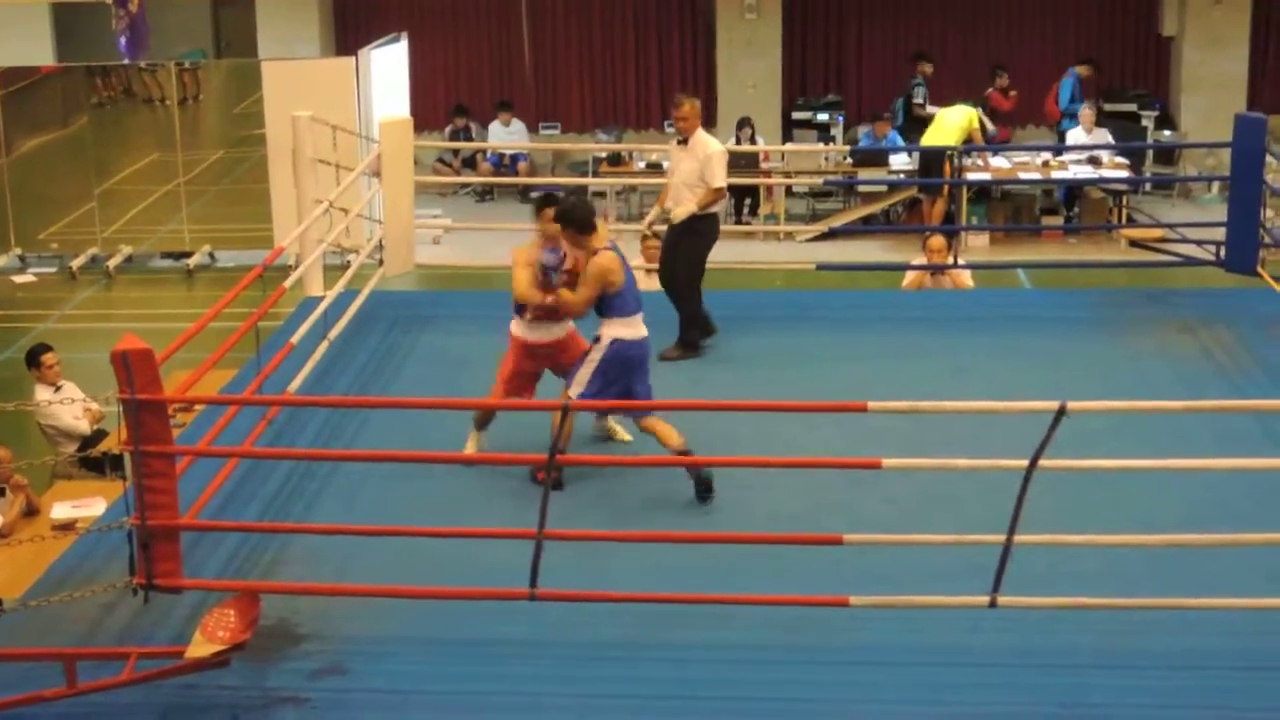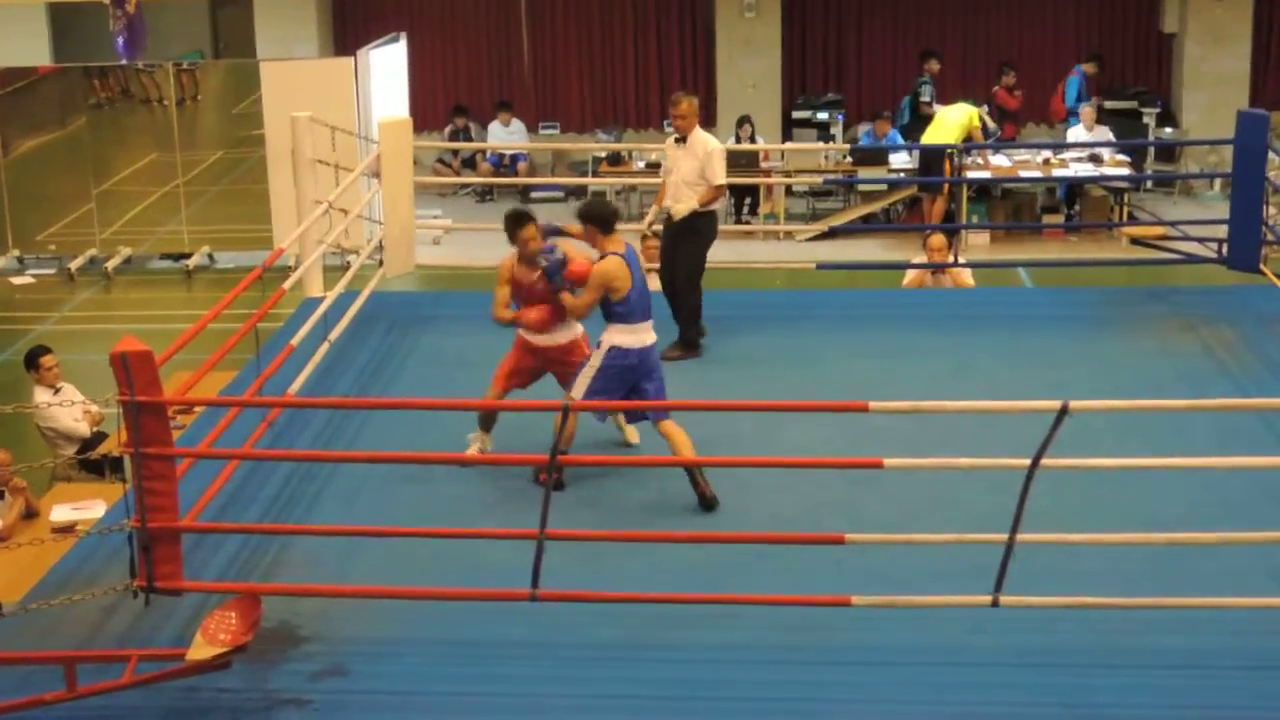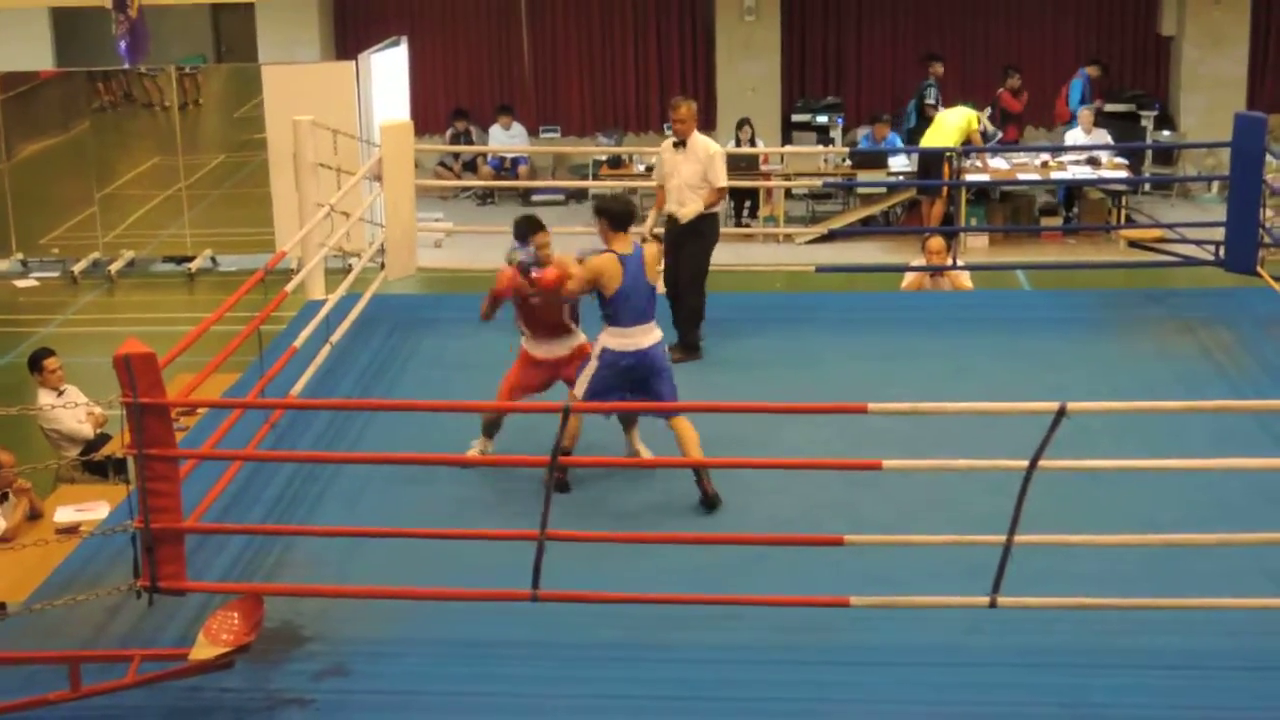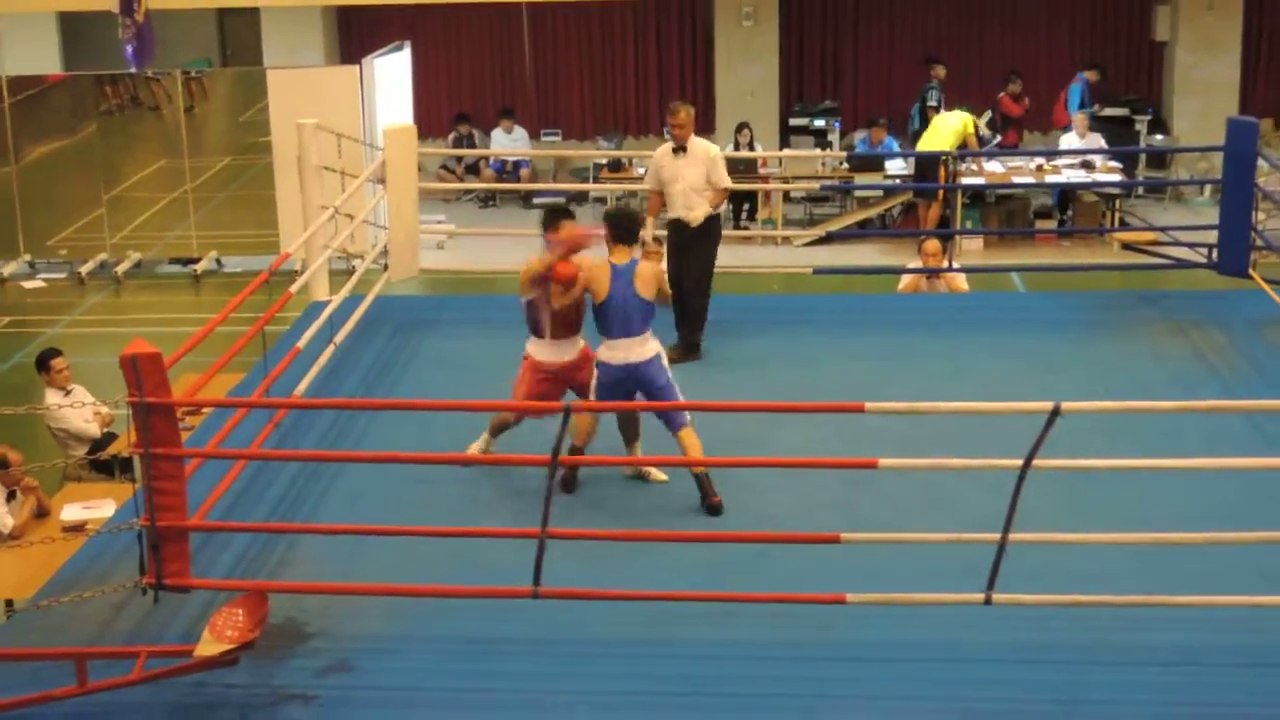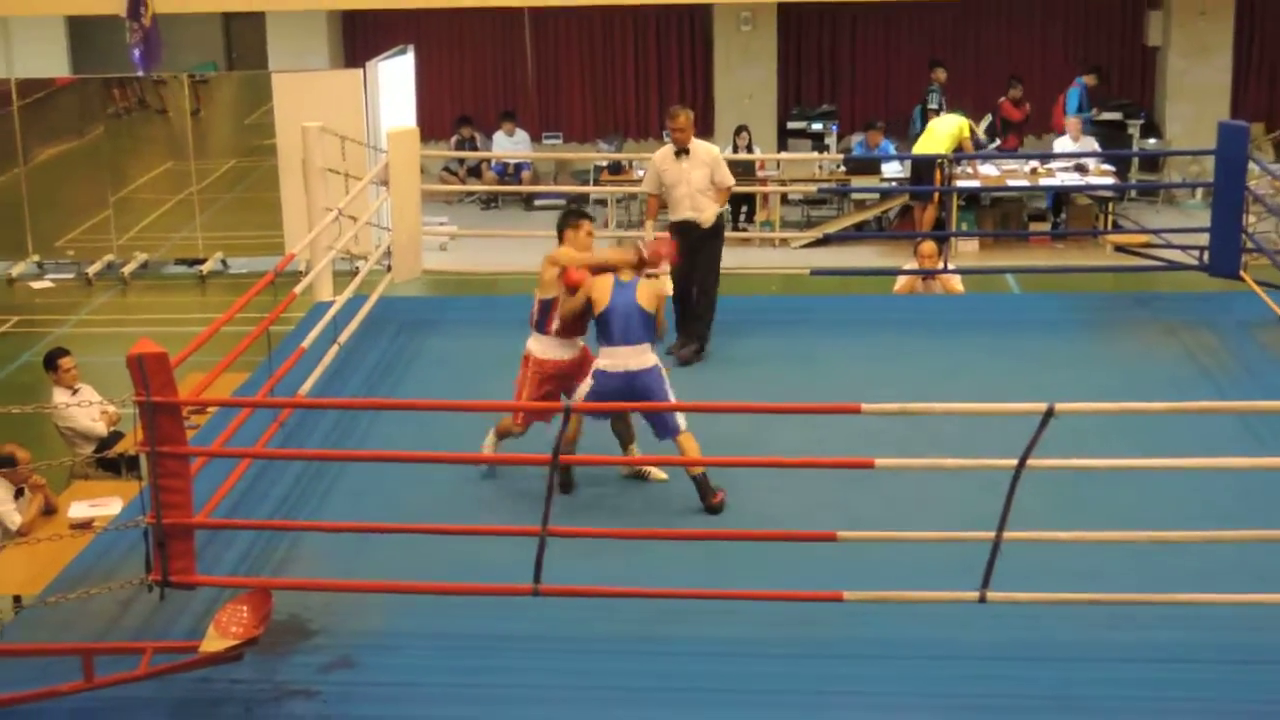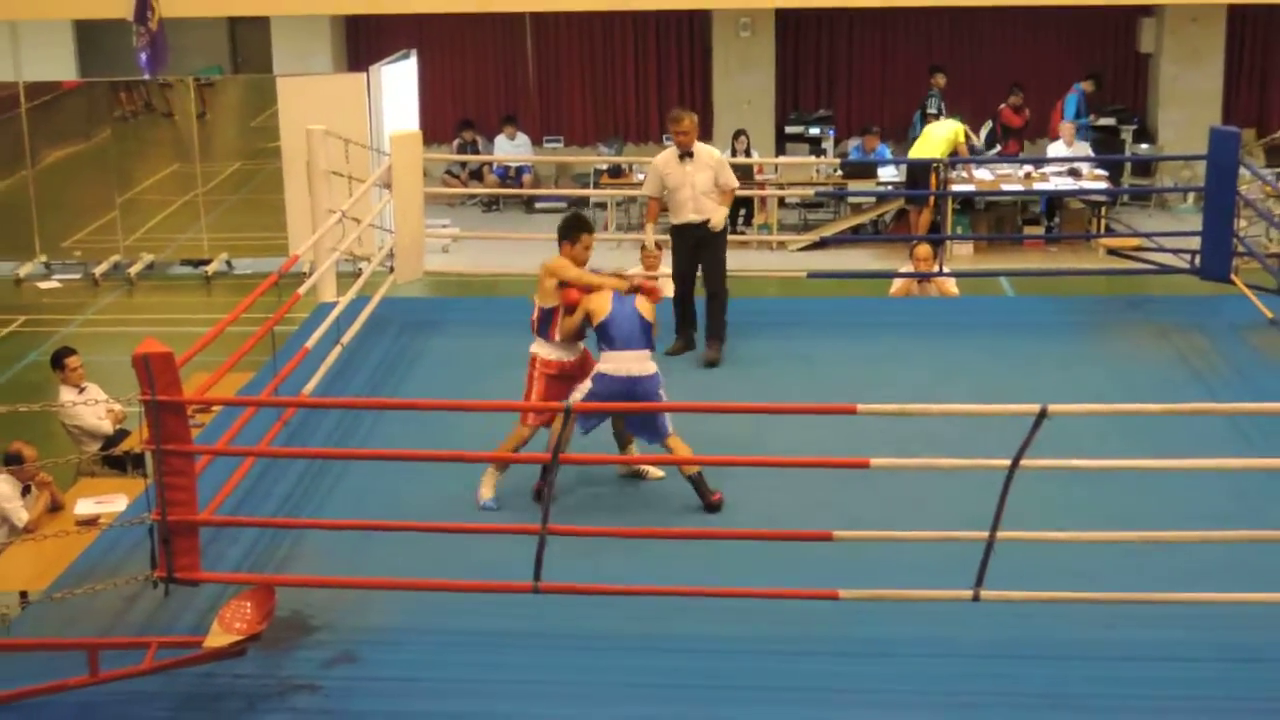
dt=0.1s
person 1, frame 1
left shoulder: (599, 263)
right shoulder: (610, 243)
left elbow: (576, 309)
left hip: (616, 340)
right hip: (639, 338)
left knee: (569, 402)
right knee: (644, 417)
left ankle: (553, 469)
right ankle: (696, 469)
person 1, frame 2
left shoulder: (605, 269)
right shoulder: (629, 248)
left elbow: (577, 311)
right elbow: (595, 236)
left wrist: (556, 281)
left hip: (617, 348)
right hip: (646, 347)
left knee: (572, 403)
right knee: (661, 419)
left ankle: (554, 471)
right ankle: (701, 485)
person 1, frame 3
left shoulder: (597, 263)
right shoulder: (649, 252)
left elbow: (565, 292)
left hip: (614, 348)
right hip: (650, 345)
right knee: (676, 415)
left ankle: (560, 473)
right ankle: (705, 486)
person 1, frame 4
left shoulder: (593, 272)
right shoulder: (651, 270)
right elbow: (667, 299)
left hip: (611, 361)
right hip: (647, 357)
left knee: (590, 408)
right knee: (681, 425)
left ankle: (570, 471)
right ankle: (708, 493)
person 1, frame 5
left shoulder: (596, 283)
right shoulder: (652, 288)
left elbow: (567, 313)
left hip: (609, 371)
right hip: (647, 368)
left knee: (576, 411)
right knee: (680, 433)
left ankle: (565, 472)
right ankle: (709, 496)
person 1, frame 6
left shoulder: (593, 299)
right shoulder: (644, 302)
left elbow: (565, 333)
left hip: (609, 375)
right hip: (645, 375)
left knee: (564, 415)
right knee: (668, 437)
left ankle: (545, 483)
right ankle: (707, 495)
person 2, frame 1
right shoulder: (526, 253)
right elbow: (521, 294)
left hip: (562, 337)
right hip: (527, 340)
right knee: (497, 401)
left ankle: (604, 421)
right ankle: (476, 437)
person 2, frame 2
left shoulder: (561, 253)
right shoulder: (508, 268)
right elbow: (498, 313)
right wrist: (521, 318)
left hip: (569, 340)
right hip: (530, 341)
right knee: (493, 398)
left ankle: (620, 419)
right ankle: (481, 440)
person 2, frame 3
left shoulder: (561, 264)
right shoulder: (510, 274)
right elbow: (485, 317)
right wrist: (494, 299)
left hip: (573, 349)
right hip: (535, 354)
right knee: (496, 409)
left ankle: (633, 443)
right ankle: (484, 443)
person 2, frame 4
right shoulder: (532, 271)
right elbow: (540, 268)
right wrist: (566, 246)
left hip: (576, 354)
right hip: (541, 360)
right knee: (511, 416)
left ankle: (636, 461)
right ankle: (485, 442)
person 2, frame 5
left shoulder: (581, 268)
right shoulder: (556, 258)
right elbow: (600, 258)
right wrist: (641, 255)
left hip: (575, 352)
right hip: (542, 358)
right knee: (518, 424)
left ankle: (632, 461)
right ankle: (495, 439)
person 2, frame 6
left shoulder: (576, 277)
right shoulder: (553, 267)
right elbow: (592, 282)
right wrist: (632, 285)
left hip: (577, 355)
right hip: (548, 361)
right knee: (526, 430)
left ankle: (630, 462)
right ankle: (489, 480)
person 3, frame 1
left shoulder: (711, 149)
right shoulder: (676, 146)
left elbow: (718, 191)
left wrist: (690, 208)
right wrist: (656, 210)
left hip: (701, 224)
right hip: (677, 222)
left knee: (687, 282)
right knee: (668, 277)
left ankle: (689, 342)
right ankle: (701, 325)
person 3, frame 2
left shoulder: (710, 147)
right shoulder: (671, 144)
left elbow: (719, 188)
left wrist: (690, 205)
right wrist: (655, 210)
left hip: (699, 222)
right hip: (674, 220)
left knee: (687, 281)
right knee: (667, 277)
left ankle: (689, 342)
right ankle: (691, 327)
person 3, frame 3
left shoulder: (709, 150)
right shoulder: (666, 149)
left elbow: (720, 189)
left wrist: (696, 208)
right wrist: (653, 216)
left hip: (701, 224)
right hip: (674, 223)
left knee: (691, 285)
right knee: (672, 282)
left ankle: (690, 345)
right ankle: (686, 336)
person 3, frame 4
left shoulder: (709, 152)
right shoulder: (661, 154)
left elbow: (723, 189)
right elbow: (656, 192)
left wrist: (705, 210)
right wrist: (650, 221)
left hip: (705, 226)
right hip: (676, 226)
left knee: (697, 286)
right knee: (677, 284)
left ankle: (690, 345)
right ankle: (685, 337)
person 3, frame 5
left shoulder: (710, 153)
right shoulder: (660, 158)
left elbow: (725, 186)
right elbow: (653, 194)
left wrist: (714, 209)
right wrist: (649, 225)
left hip: (709, 227)
right hip: (680, 227)
left knee: (705, 285)
right knee: (682, 284)
left ankle: (697, 343)
right ankle: (686, 335)
person 3, frame 6
left shoulder: (713, 157)
right shoulder: (661, 162)
left elbow: (729, 188)
right elbow: (654, 198)
left wrist: (721, 211)
right wrist: (649, 228)
left hip: (711, 229)
right hip: (681, 230)
left knee: (715, 286)
right knee: (682, 286)
left ankle: (714, 342)
right ankle: (684, 337)
